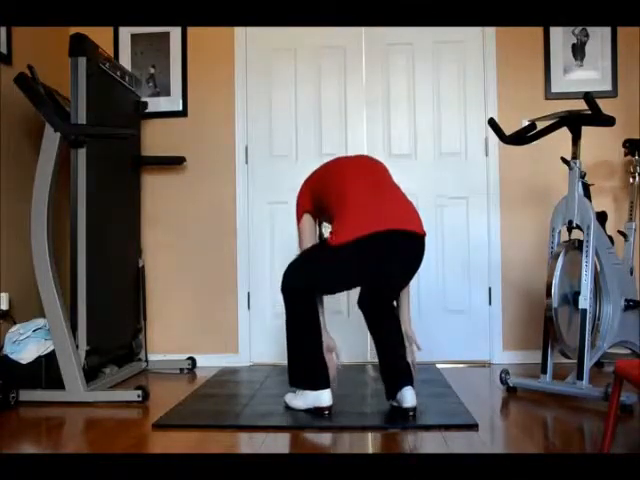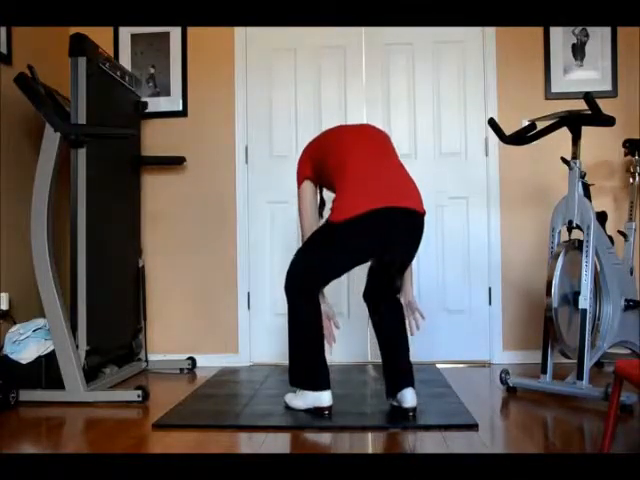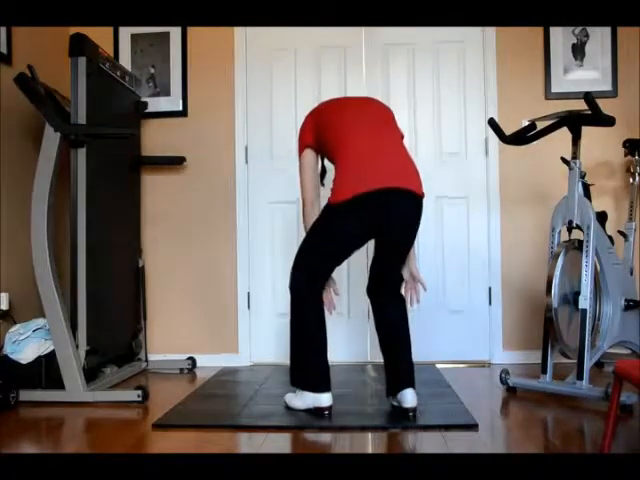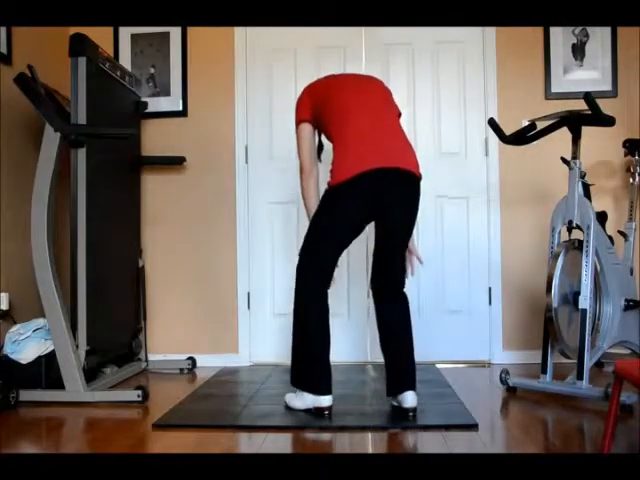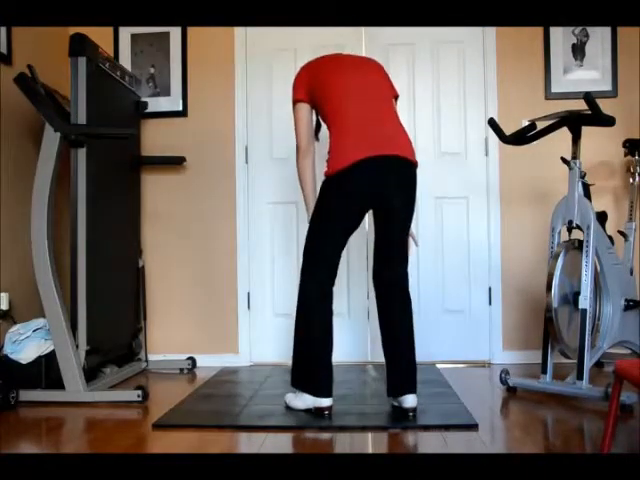
dt=0.5s
person 1, frame 1
left shoulder: (312, 186)
right shoulder: (374, 166)
left elbow: (313, 264)
left wrist: (322, 333)
right wrist: (404, 320)
left hip: (360, 241)
right hip: (412, 239)
left knee: (295, 284)
right knee: (378, 302)
left ankle: (315, 389)
right ankle: (402, 388)
person 1, frame 2
left shoulder: (312, 153)
right shoulder: (377, 136)
left elbow: (311, 232)
left wrist: (320, 299)
right wrist: (406, 289)
left hip: (359, 216)
right hip: (412, 215)
left knee: (299, 283)
right knee: (382, 293)
left ankle: (315, 390)
right ankle: (403, 389)
person 1, frame 3
left shoulder: (315, 120)
right shoulder: (380, 109)
left elbow: (311, 200)
left wrist: (322, 270)
right wrist: (408, 261)
left hip: (357, 196)
right hip: (409, 194)
left knee: (305, 281)
right knee: (386, 288)
left ankle: (315, 391)
right ankle: (404, 389)
person 1, frame 4
left shoulder: (311, 95)
right shoulder: (377, 86)
left elbow: (308, 170)
left wrist: (320, 231)
right wrist: (403, 235)
left hip: (355, 179)
right hip: (406, 176)
left knee: (312, 278)
right knee: (390, 284)
left ankle: (315, 391)
right ankle: (404, 390)
person 1, frame 5
left shoulder: (309, 73)
right shoulder: (374, 67)
left elbow: (305, 149)
left wrist: (313, 213)
right wrist: (399, 218)
left hip: (352, 168)
right hip: (401, 163)
left knee: (318, 277)
right knee: (393, 279)
left ankle: (315, 391)
right ankle: (405, 391)
